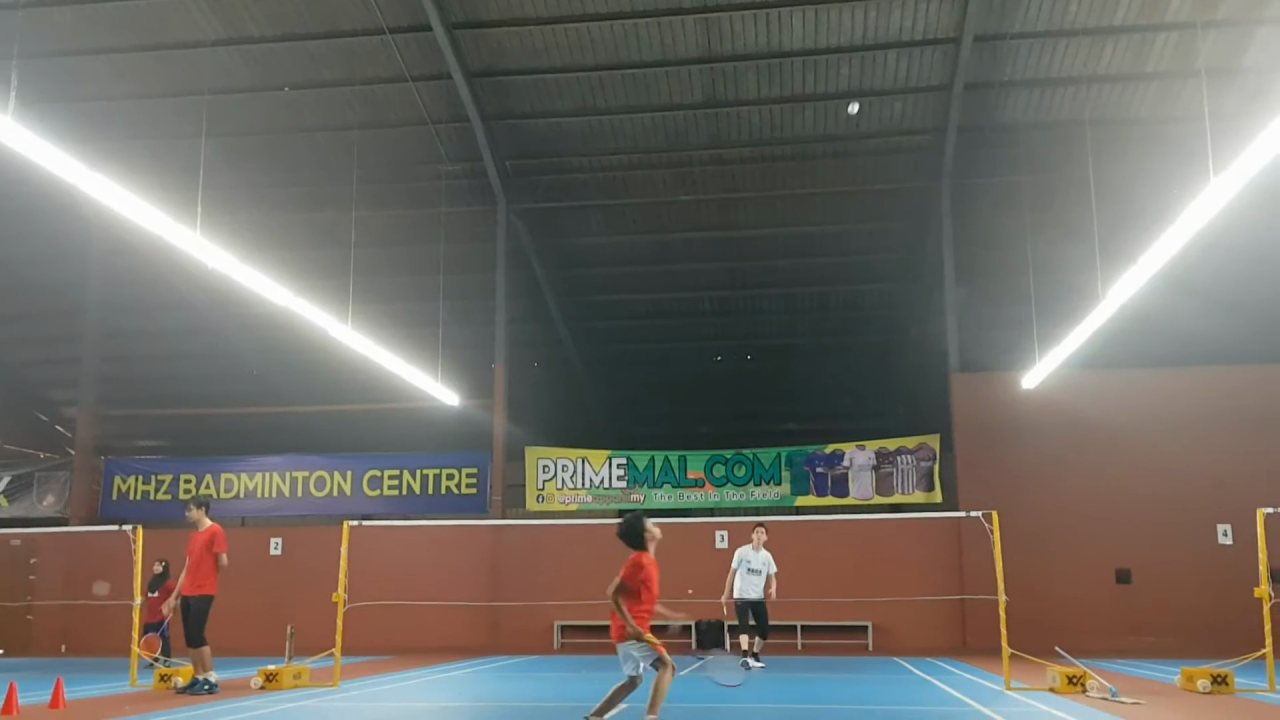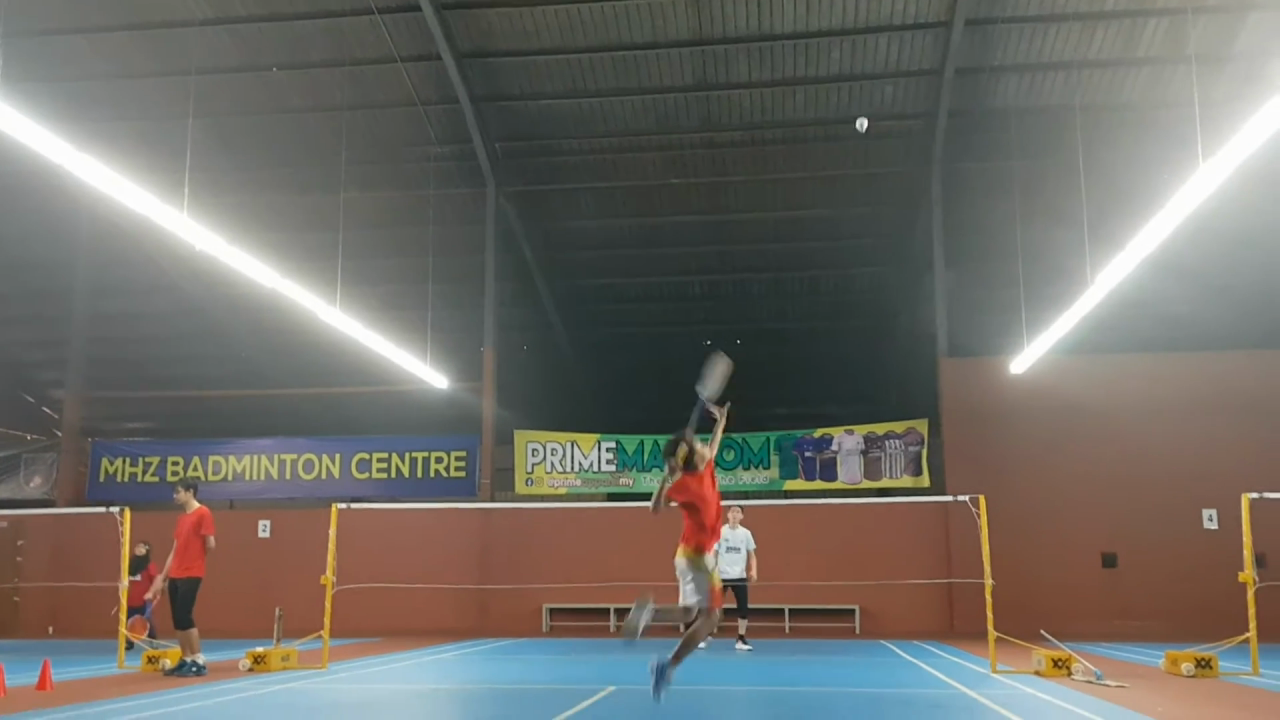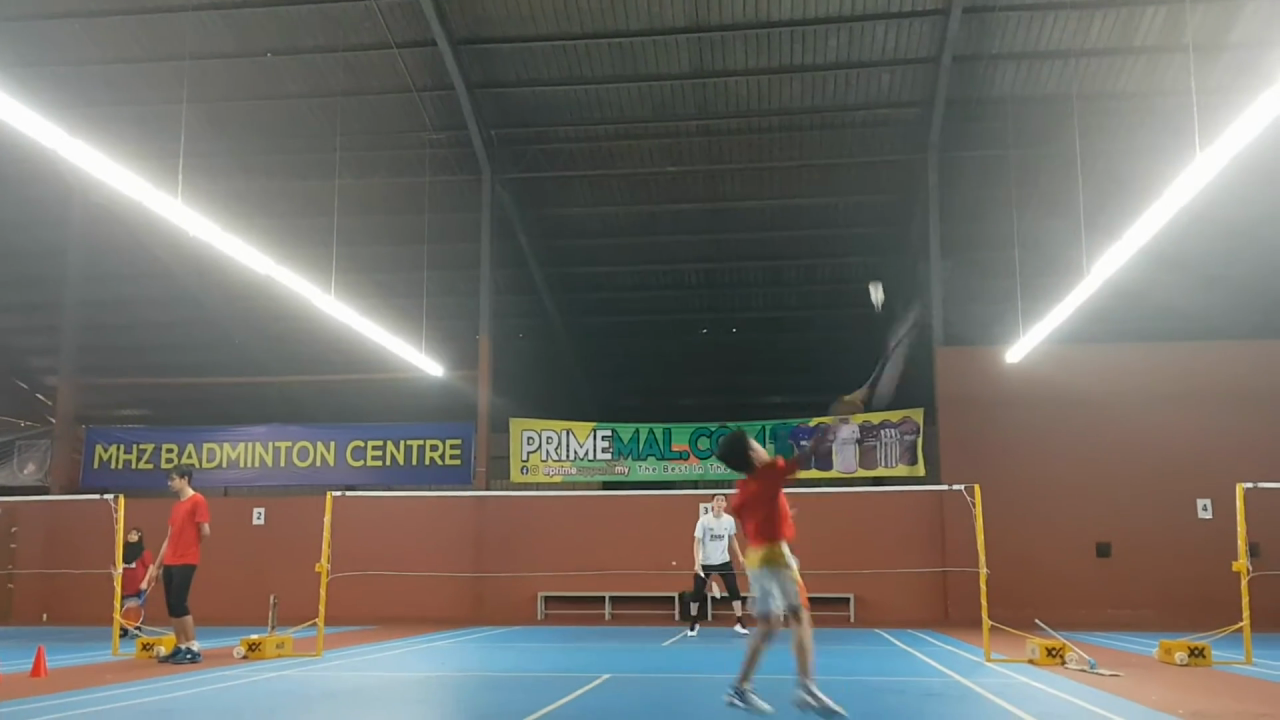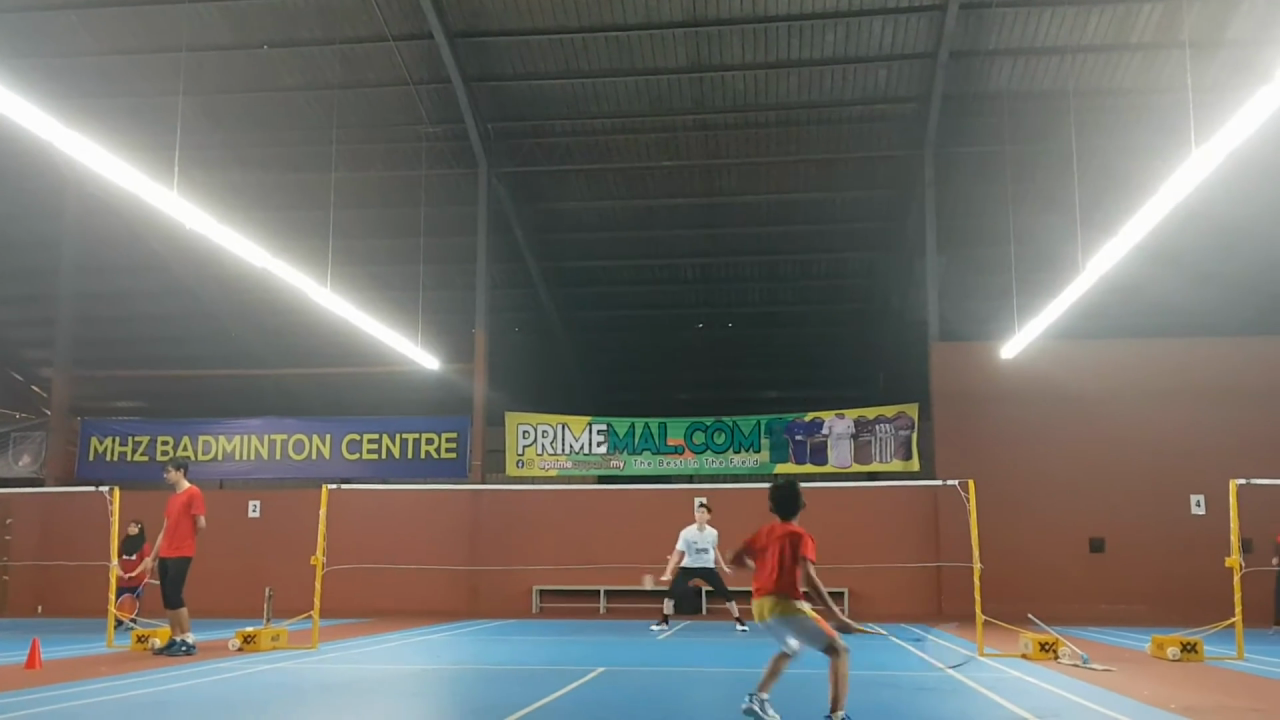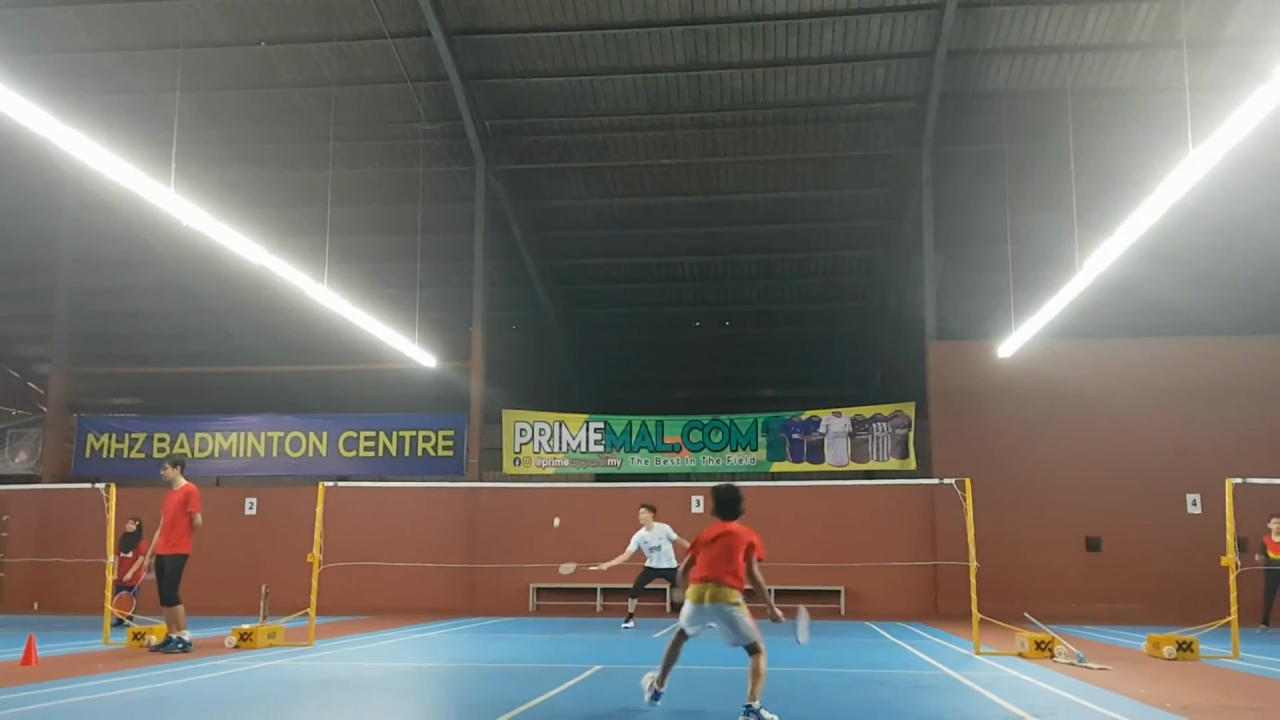
dt=0.3s
person 1, frame 1
left shoulder: (646, 562)
right shoulder: (640, 563)
right elbow: (613, 593)
left wrist: (669, 614)
right wrist: (631, 625)
left hip: (631, 631)
right hip: (631, 632)
left knee: (633, 681)
right knee: (666, 667)
person 1, frame 2
left shoulder: (706, 468)
right shoulder: (685, 481)
left elbow: (713, 448)
right elbow: (656, 507)
left wrist: (721, 420)
right wrist: (669, 476)
left hip: (696, 554)
right hip: (696, 554)
left knee: (691, 612)
right knee: (708, 615)
right ankle: (667, 665)
person 1, frame 3
left shoulder: (743, 491)
right shoulder: (767, 473)
right elbow: (802, 459)
right wrist: (821, 439)
left hip: (757, 559)
right hip: (775, 556)
left knee: (767, 626)
right knee: (800, 619)
left ankle: (741, 689)
right ankle: (807, 690)
person 1, frame 4
left shoulder: (762, 533)
right shoulder: (800, 537)
left elbow: (735, 559)
right elbow: (809, 578)
right wrist: (837, 615)
left hip: (761, 605)
right hip: (787, 606)
left knee: (790, 651)
right knee: (839, 652)
left ankle: (758, 699)
person 1, frame 5
left shoulder: (705, 534)
right shoulder: (748, 536)
left elbow: (684, 570)
right elbow: (754, 575)
left wrist: (681, 589)
right wrist: (771, 607)
left hip: (697, 595)
right hip: (727, 598)
left knee: (681, 636)
right knee: (758, 653)
left ankle: (657, 690)
person 2, frame 1
left shoulder: (215, 531)
right shoulder: (194, 536)
left elbow: (223, 562)
right elbow: (187, 569)
left wrist: (208, 576)
right wrist: (174, 596)
left hip: (203, 593)
right hip: (187, 593)
left knee: (197, 635)
right knee: (190, 637)
left ankle: (211, 680)
right ankle: (198, 678)
person 2, frame 2
left shoulder: (203, 513)
right shoulder: (182, 518)
left elbow: (210, 545)
right elbow: (175, 551)
left wrist: (194, 558)
right wrist: (162, 578)
left hip: (191, 575)
right hip: (175, 576)
left knee: (184, 617)
right knee: (178, 619)
left ankle: (198, 661)
right ankle: (186, 660)
person 2, frame 3
left shoulder: (198, 501)
right shoulder: (176, 506)
left elbow: (205, 532)
right elbow: (169, 538)
left wrist: (190, 546)
right wrist: (156, 566)
left hip: (185, 562)
right hip: (170, 563)
left knee: (179, 604)
right knee: (172, 606)
left ankle: (193, 649)
right ankle: (181, 647)
person 2, frame 4
left shoulder: (193, 493)
right shoulder: (172, 498)
left elbow: (201, 524)
right elbow: (165, 530)
left wrist: (185, 538)
right wrist: (152, 556)
left hip: (181, 554)
right hip: (165, 555)
left knee: (174, 596)
right knee: (167, 597)
left ankle: (188, 641)
right ankle: (175, 639)
person 2, frame 5
left shoulder: (190, 490)
right shoulder: (169, 495)
left elbow: (197, 521)
right elbow: (162, 527)
left wrist: (182, 535)
right wrist: (150, 554)
left hip: (177, 552)
right hip: (162, 553)
left knee: (170, 594)
right knee: (164, 596)
left ankle: (185, 638)
right ankle: (172, 636)
